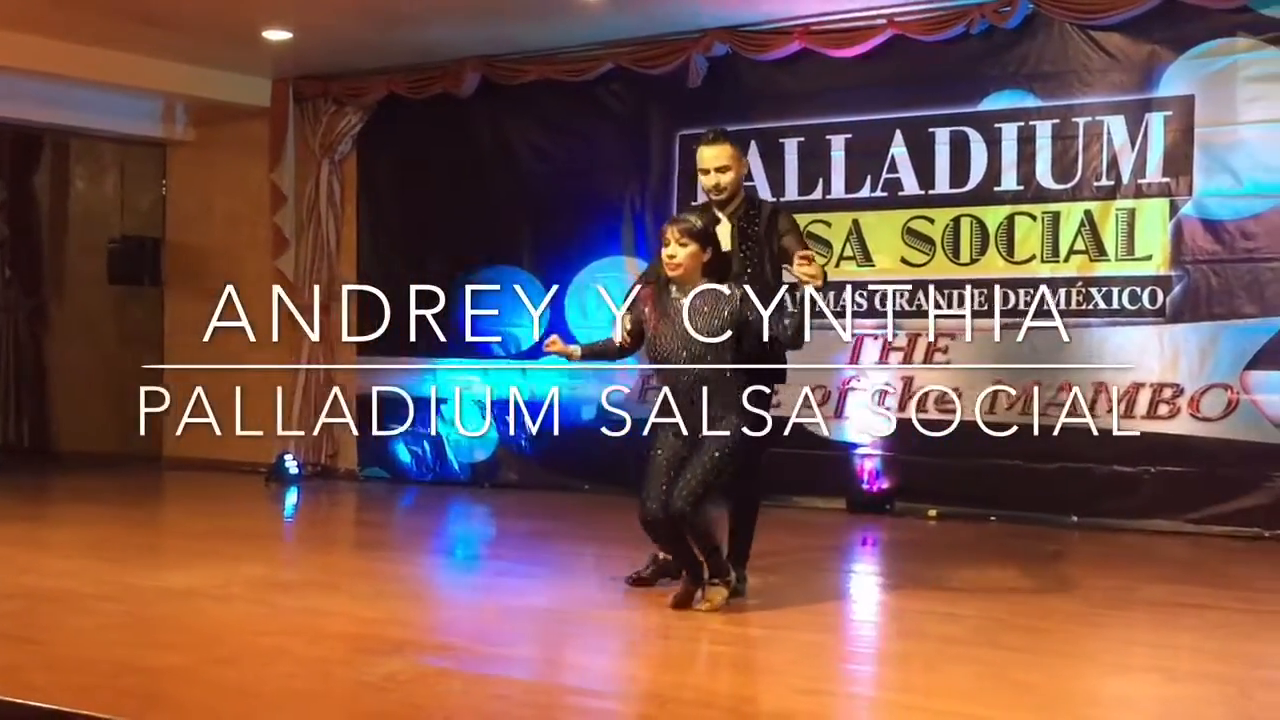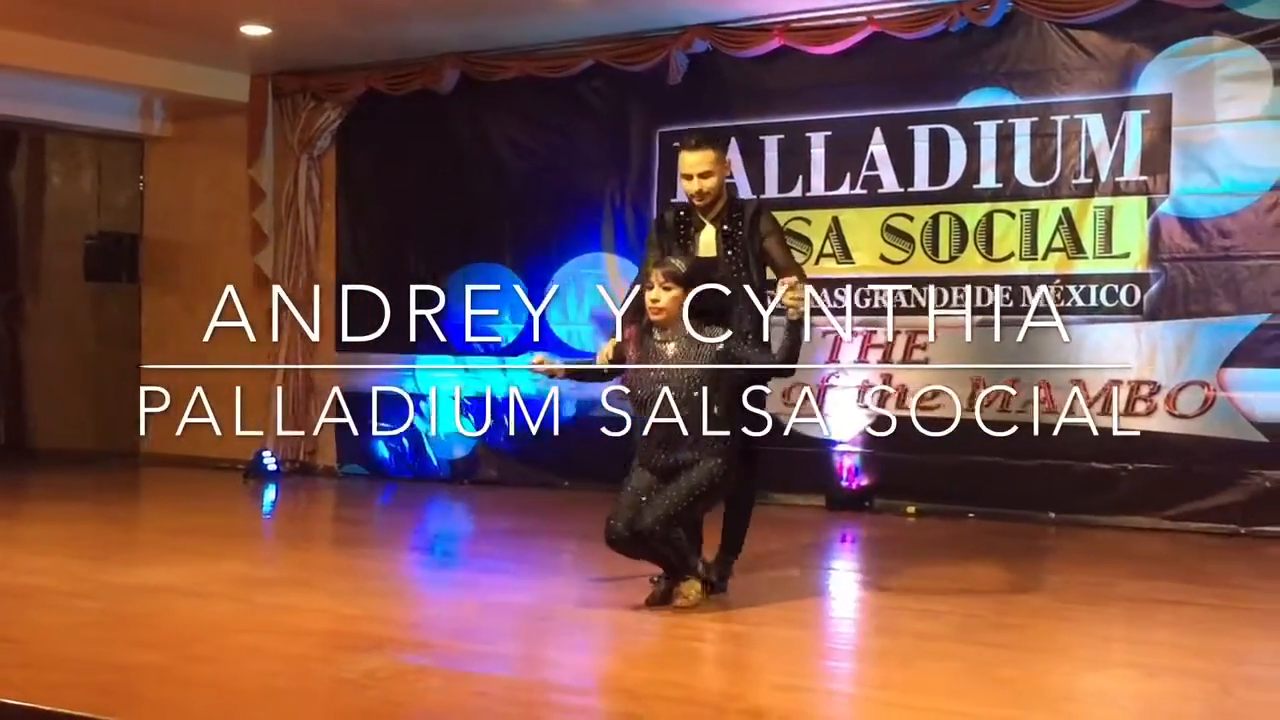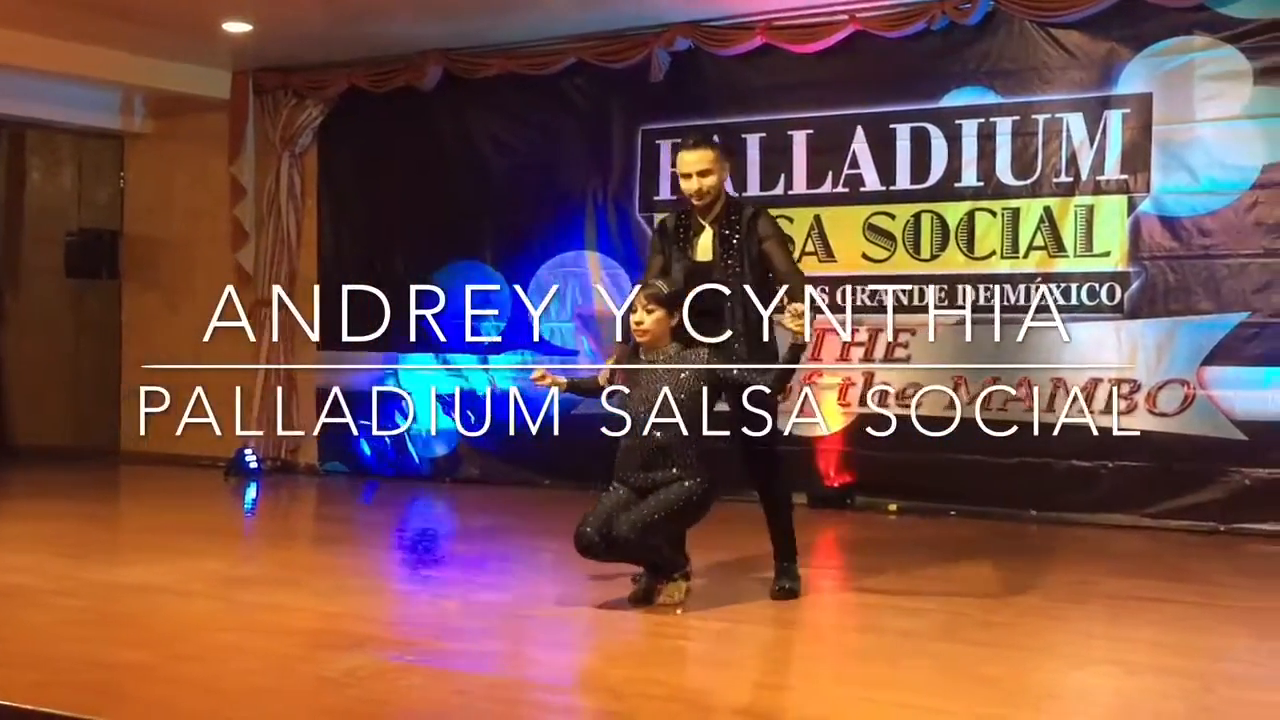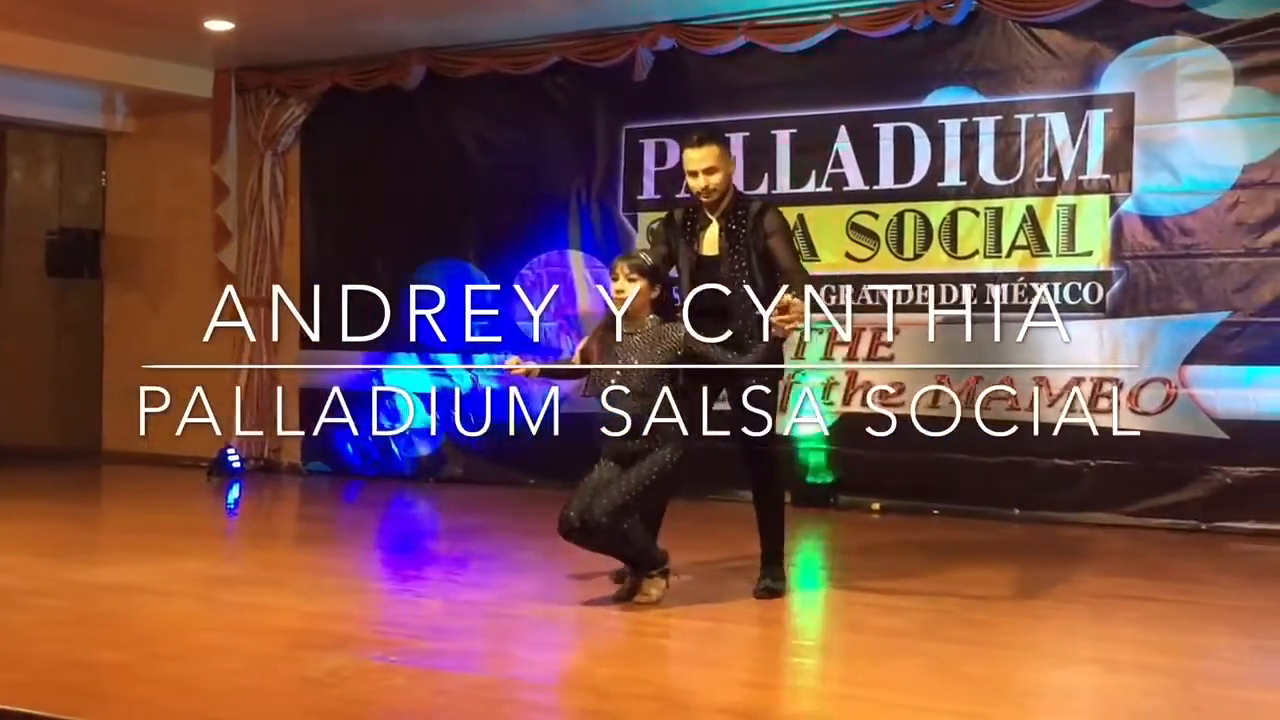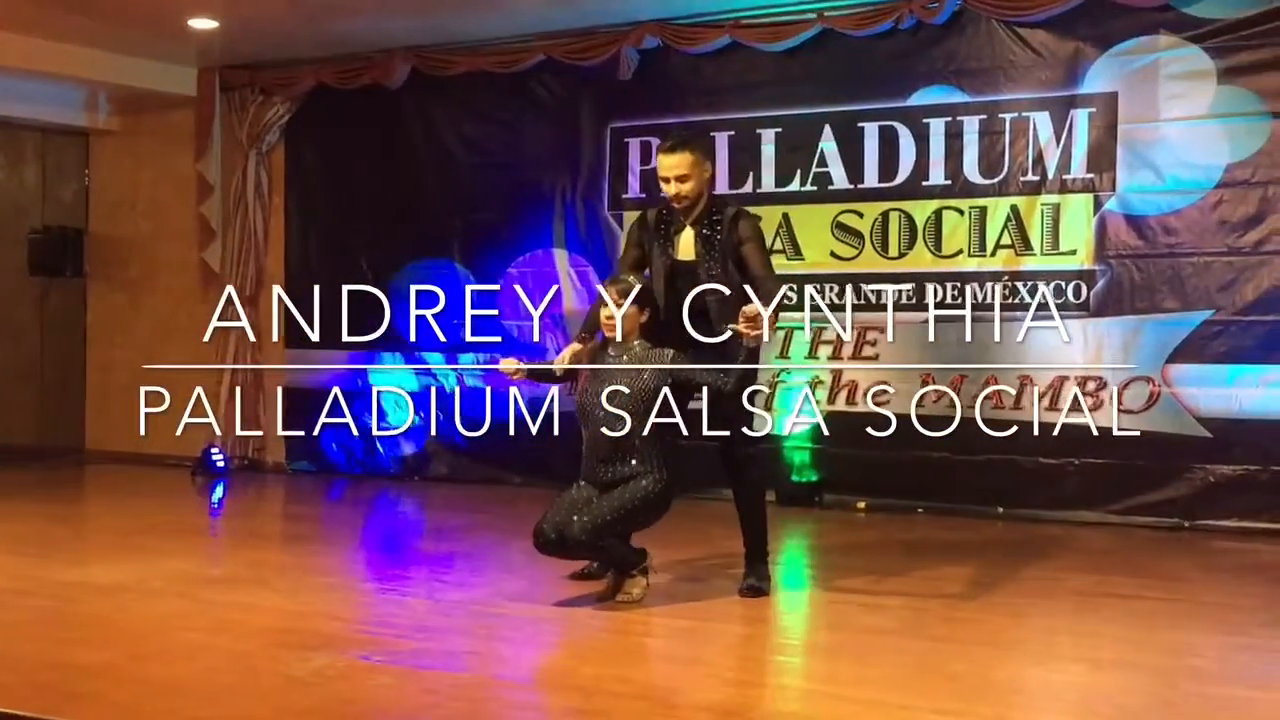
dt=0.3s
person 1, frame 1
left shoulder: (770, 219)
left elbow: (806, 272)
right elbow: (656, 275)
left wrist: (814, 277)
left hip: (752, 358)
left knee: (744, 458)
left ankle: (735, 564)
right ankle: (669, 554)
person 1, frame 2
left shoulder: (754, 220)
right shoulder: (670, 225)
left elbow: (788, 269)
right elbow: (645, 287)
left wrist: (795, 290)
left knee: (741, 453)
left ankle: (726, 558)
person 1, frame 3
left shoulder: (754, 223)
right shoulder: (670, 231)
left elbow: (790, 278)
left wrist: (798, 308)
right wrist: (623, 349)
left hip: (747, 356)
left knee: (760, 456)
left ankle: (786, 563)
person 1, frame 4
left shoulder: (762, 218)
right shoulder: (676, 225)
left elbow: (793, 278)
left wrist: (791, 306)
left knee: (757, 455)
left ankle: (772, 565)
person 1, frame 5
left shoulder: (735, 224)
right shoulder: (650, 226)
left elbow: (766, 286)
left wrist: (762, 314)
right wrist: (582, 340)
left hip: (725, 354)
right hip: (669, 352)
left knee: (735, 454)
left ankle: (757, 563)
person 2, frame 1
left shoulder: (731, 299)
right shoulder: (648, 300)
left elbow: (788, 338)
right elbow: (623, 345)
right wrist: (574, 351)
left hip: (723, 419)
right hip: (673, 422)
left knee: (684, 503)
right knee: (654, 512)
left ankle: (719, 577)
right ankle: (691, 573)
person 2, frame 2
left shoulder: (713, 343)
right shoulder: (633, 342)
left elbow: (779, 364)
right elbow: (604, 369)
left wrist: (794, 318)
right wrist: (560, 371)
left hip: (704, 461)
right hip: (650, 463)
left knee: (652, 523)
right knee: (619, 533)
left ankle: (692, 572)
right ankle: (673, 570)
person 2, frame 3
left shoulder: (699, 361)
left elbow: (769, 386)
right elbow: (603, 386)
left wrist: (797, 342)
right wrist: (560, 383)
left hip: (684, 481)
right hip: (631, 480)
left knee: (627, 530)
right knee: (589, 538)
left ankle: (675, 570)
right ankle: (655, 568)
person 2, frame 4
left shoulder: (676, 335)
right shoulder: (603, 336)
left elbow: (742, 364)
right elbow: (577, 368)
left wrist: (775, 335)
right wrist: (534, 369)
left hip: (663, 452)
right hip: (615, 457)
left knee: (606, 515)
right knee: (572, 524)
left ankle: (656, 567)
right ankle: (639, 566)
person 2, frame 5
left shoulder: (663, 361)
right shoulder: (591, 357)
left elbow: (728, 385)
right elbow: (557, 373)
left wrist: (748, 343)
right wrist: (523, 371)
left hip: (645, 480)
right hip: (594, 479)
left knee: (581, 531)
right knee: (547, 537)
left ankle: (634, 565)
right ankle: (619, 564)
